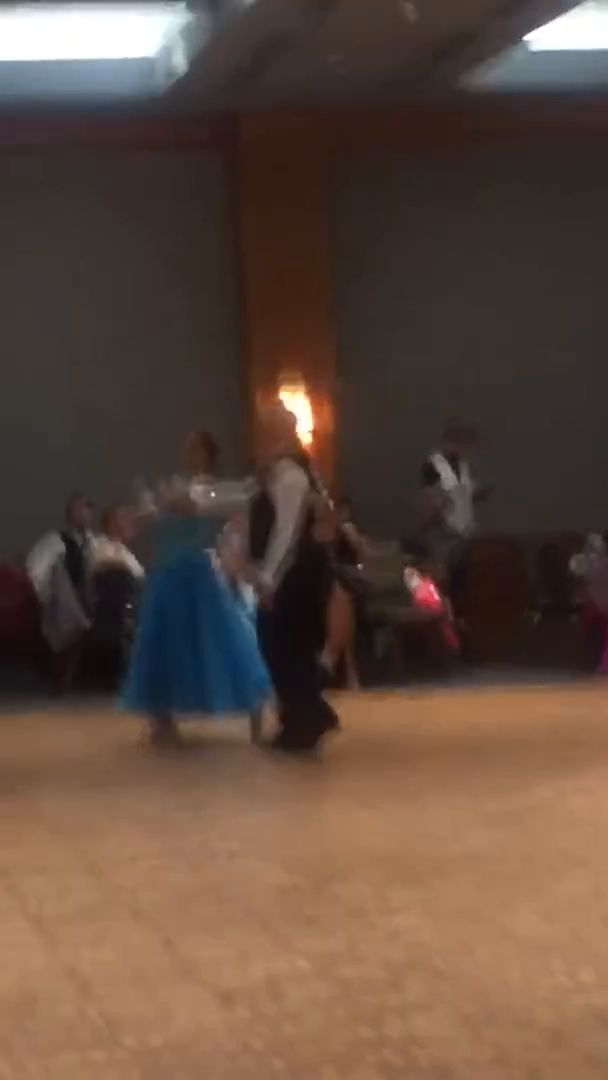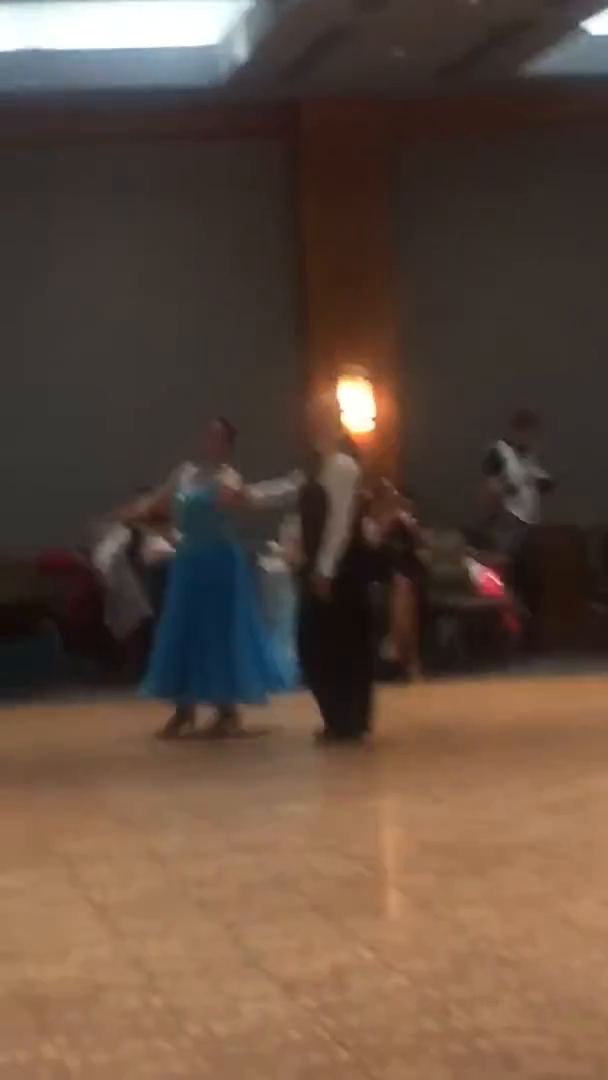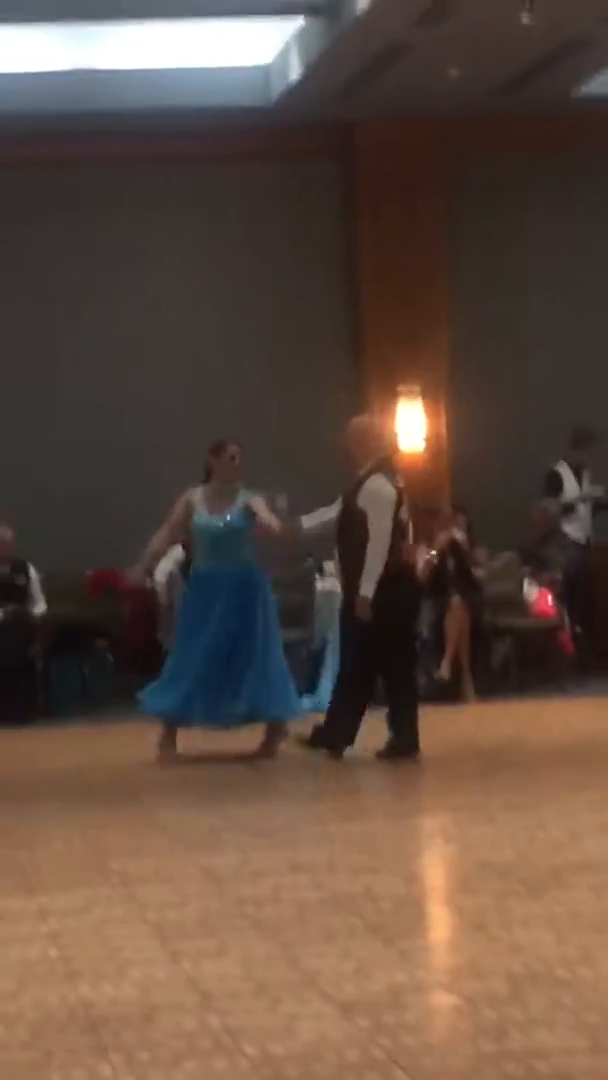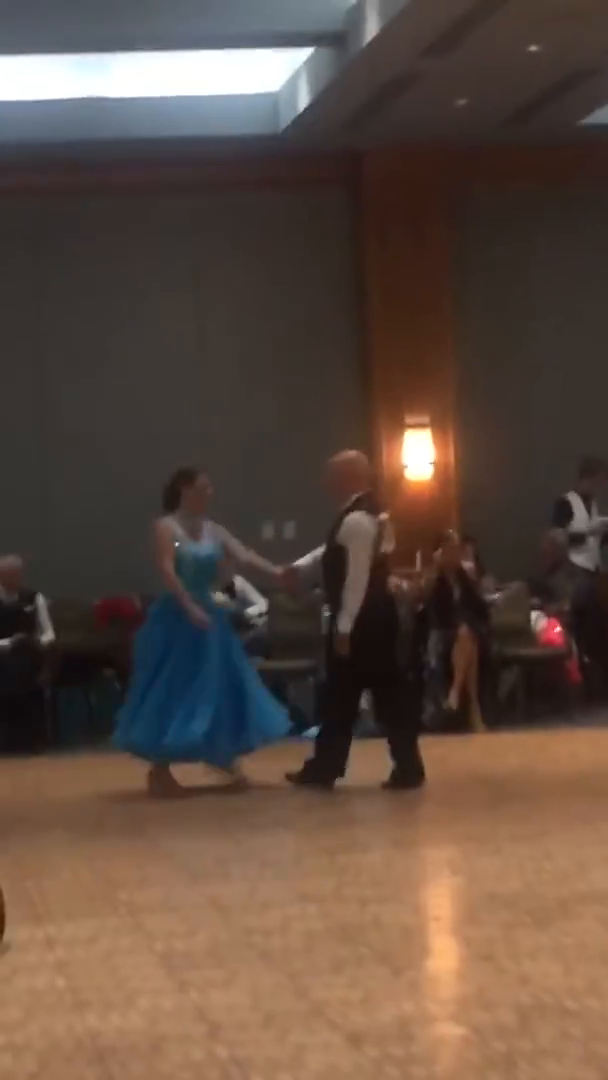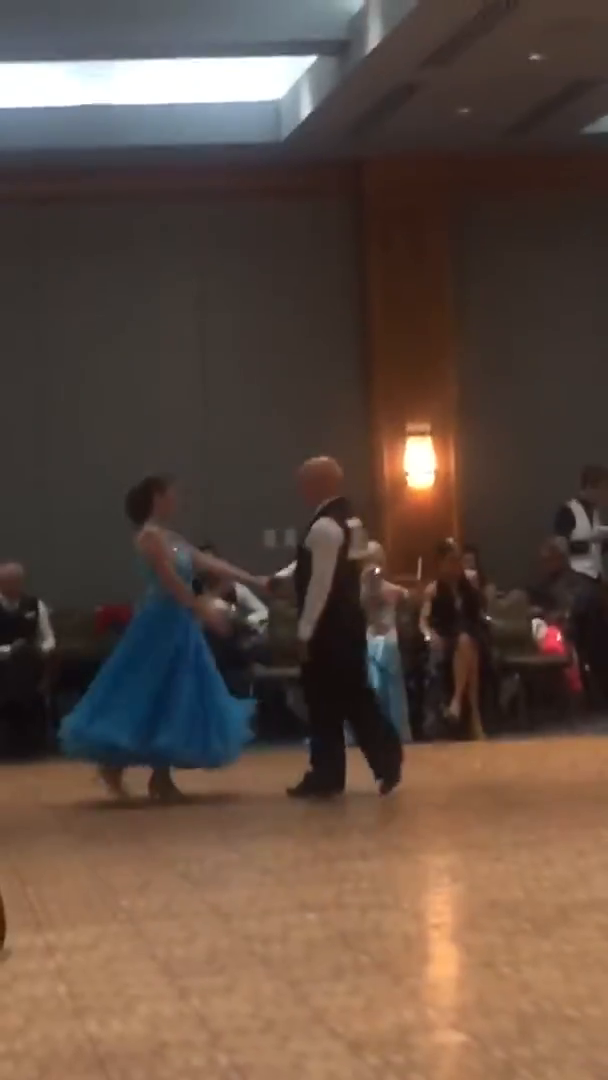
dt=0.2s
person 1, frame 1
left shoulder: (289, 473)
right shoulder: (280, 471)
left elbow: (287, 532)
right elbow: (256, 503)
left wrist: (268, 580)
left hip: (291, 575)
right hip: (286, 574)
left knee: (286, 650)
right knee: (288, 649)
left ankle: (311, 719)
right ankle: (301, 723)
person 1, frame 2
left shoulder: (340, 464)
right shoulder: (324, 462)
left elbow: (341, 520)
right elbow: (294, 490)
left wrist: (326, 571)
right wrist: (252, 496)
left hip: (338, 568)
right hip: (326, 566)
left knee: (322, 642)
right knee: (335, 642)
left ankle: (346, 717)
right ankle: (348, 717)
person 1, frame 3
left shoulder: (378, 485)
right shoulder: (369, 482)
left elbow: (379, 542)
right elbow: (340, 513)
left wrist: (365, 593)
right wrist: (302, 526)
left hip: (381, 589)
right hip: (376, 587)
left knee: (359, 663)
right knee: (393, 662)
left ankle: (335, 735)
right ankle: (399, 738)
person 1, frame 4
left shoulder: (356, 519)
right shoulder: (363, 514)
left elbow: (357, 577)
right elbow: (333, 550)
left wrist: (343, 627)
right wrist: (301, 566)
left hip: (363, 621)
right hip: (375, 618)
left knee: (341, 695)
right knee: (388, 692)
left ankle: (325, 768)
right ankle: (407, 766)
person 1, frame 5
left shoulder: (324, 526)
right shoulder: (347, 520)
left elbow: (321, 584)
left wrist: (305, 632)
right wrist: (285, 576)
left hip: (330, 626)
right hip: (347, 622)
left knee: (324, 703)
right knee: (355, 696)
left ankle: (326, 777)
right ankle: (387, 762)
person 2, frame 1
left shoulder: (201, 487)
right shoulder: (176, 484)
left hip: (188, 573)
right hip: (169, 572)
left knee: (203, 644)
right knee: (162, 645)
right ankle: (164, 721)
person 2, frame 2
left shoulder: (226, 476)
right shoulder: (184, 473)
left elbow: (232, 494)
right elbow: (155, 502)
left wrist: (231, 495)
right wrist: (126, 515)
left hip: (219, 562)
right hip: (190, 561)
left knee: (221, 634)
right knee: (184, 634)
left ankle: (227, 712)
right ankle: (184, 709)
person 2, frame 3
left shoulder: (248, 500)
right shoulder: (192, 497)
left elbow: (269, 522)
right elbow: (167, 534)
left wrist: (279, 530)
right wrist: (144, 567)
left hip: (242, 585)
right hip: (205, 585)
left knee: (252, 657)
right knee: (192, 659)
left ankle: (275, 728)
right ankle: (169, 735)
person 2, frame 4
left shoulder: (214, 530)
right shoulder: (165, 527)
left elbow: (244, 556)
right elbow: (166, 571)
left wrist: (278, 573)
right wrist: (190, 607)
left hip: (207, 614)
right hip: (174, 616)
left knee: (221, 687)
right knee: (170, 691)
left ankle: (220, 757)
right ankle: (159, 770)
person 2, frame 5
left shoulder: (170, 537)
right shoulder: (152, 535)
left elbow: (208, 563)
right elbow: (171, 579)
left wrist: (254, 580)
right wrist: (202, 610)
left hip: (176, 624)
right hip: (162, 623)
left knee: (178, 696)
right knee: (155, 697)
left ankle: (160, 777)
